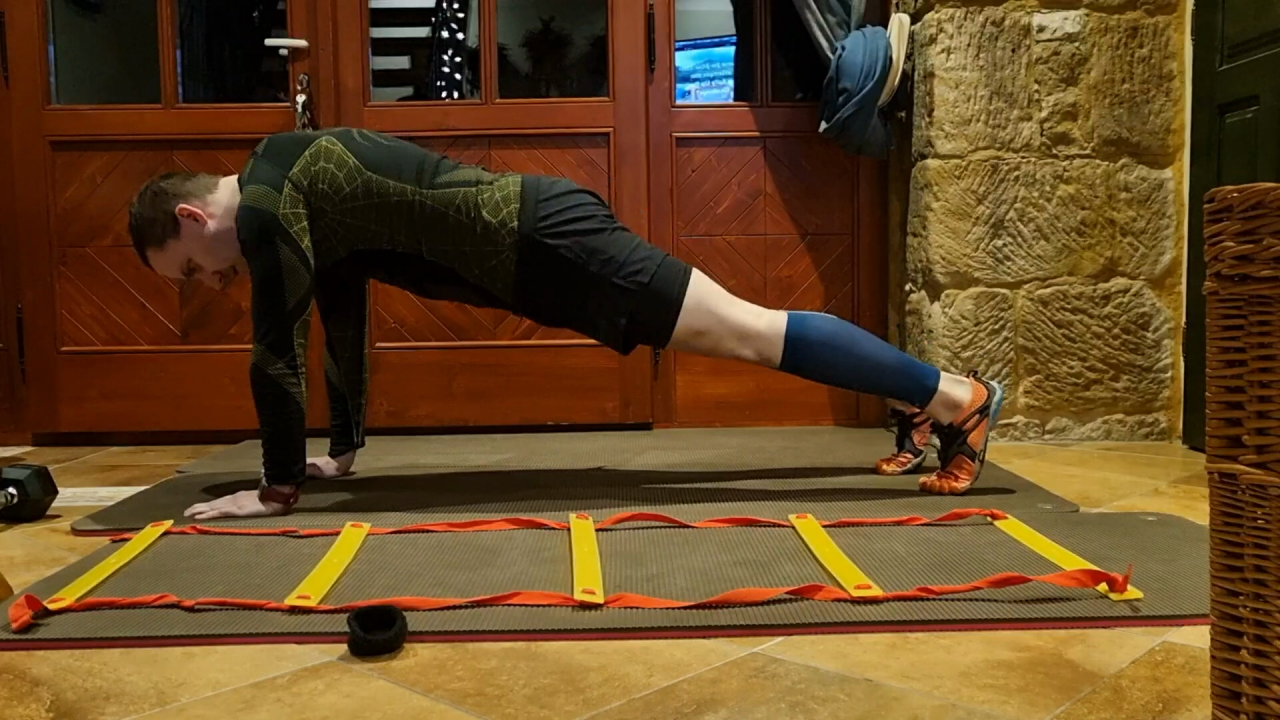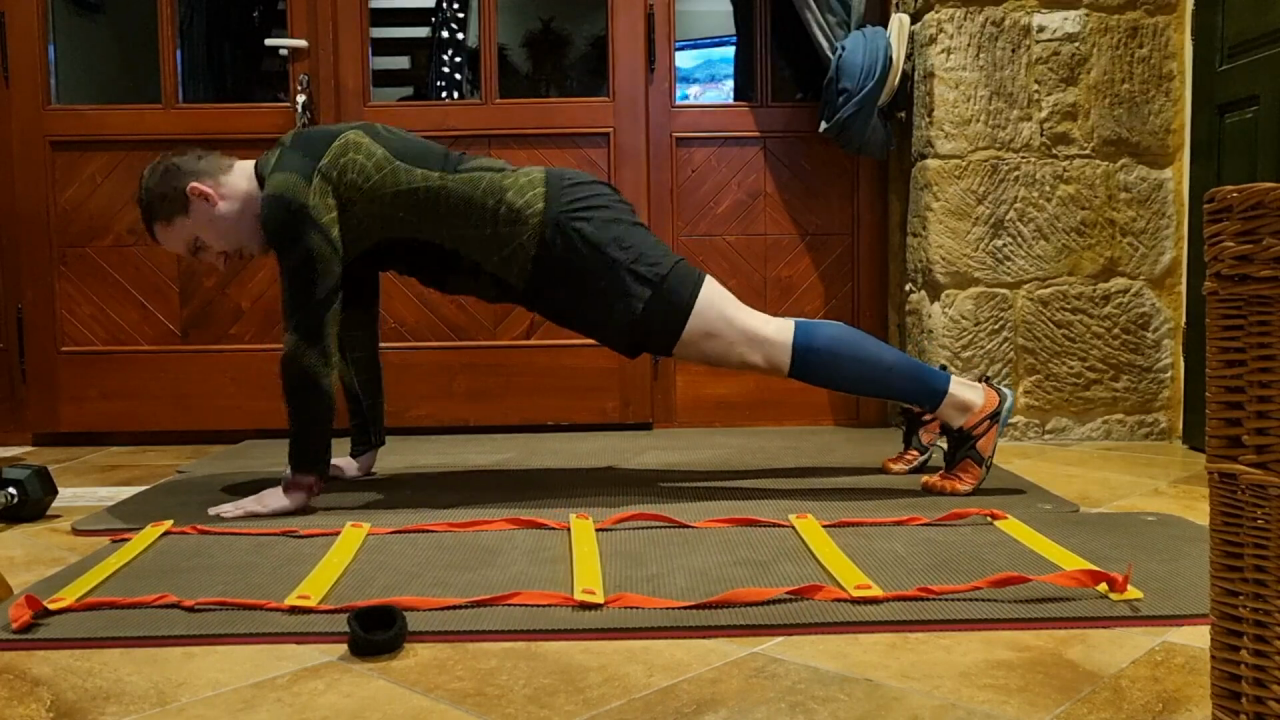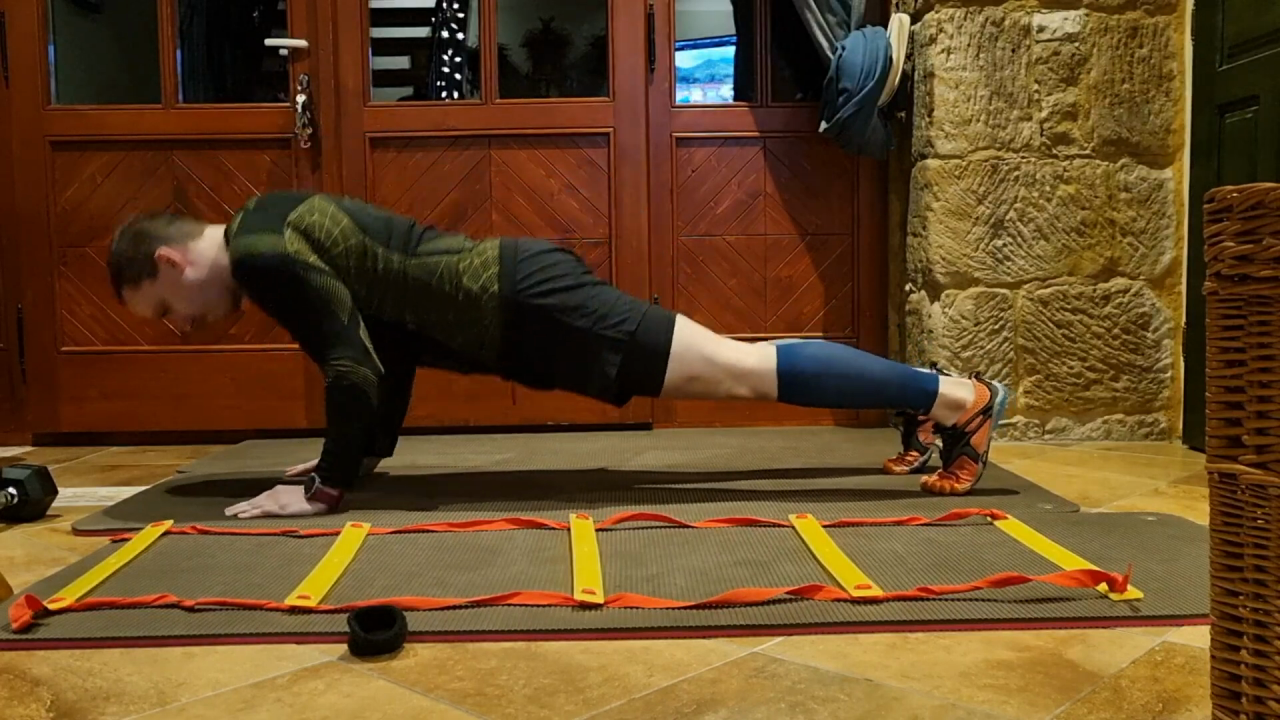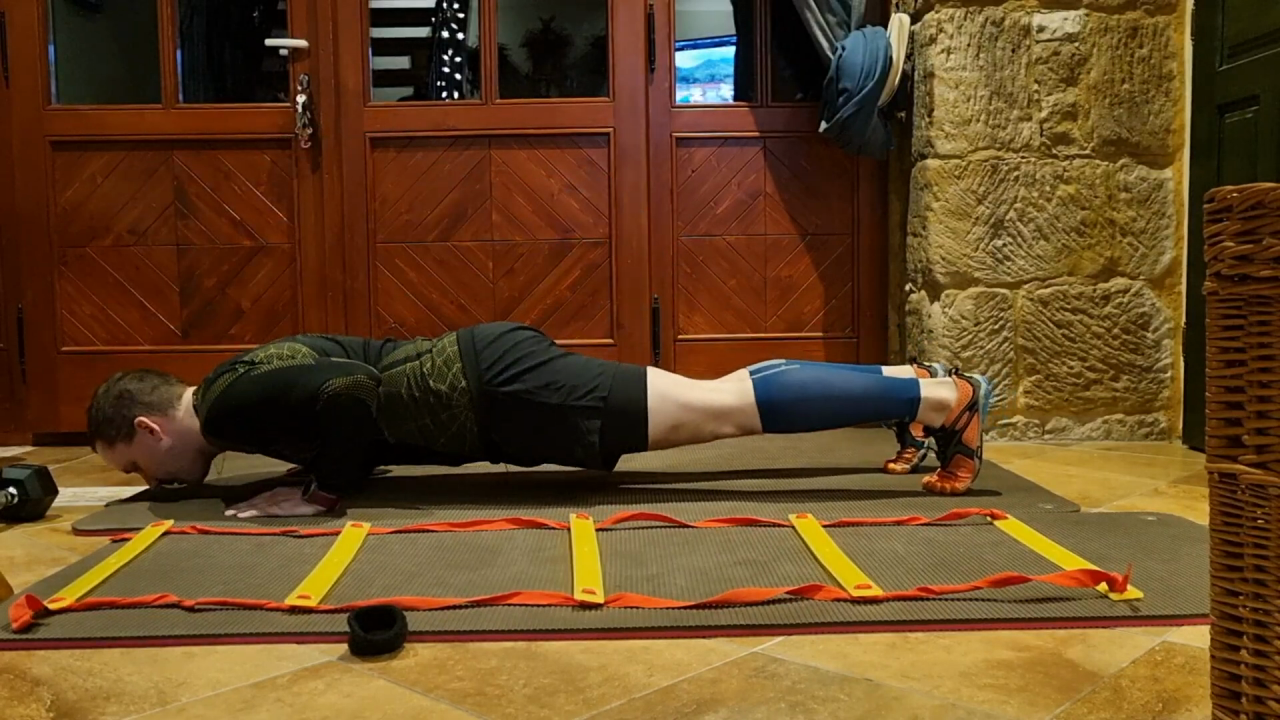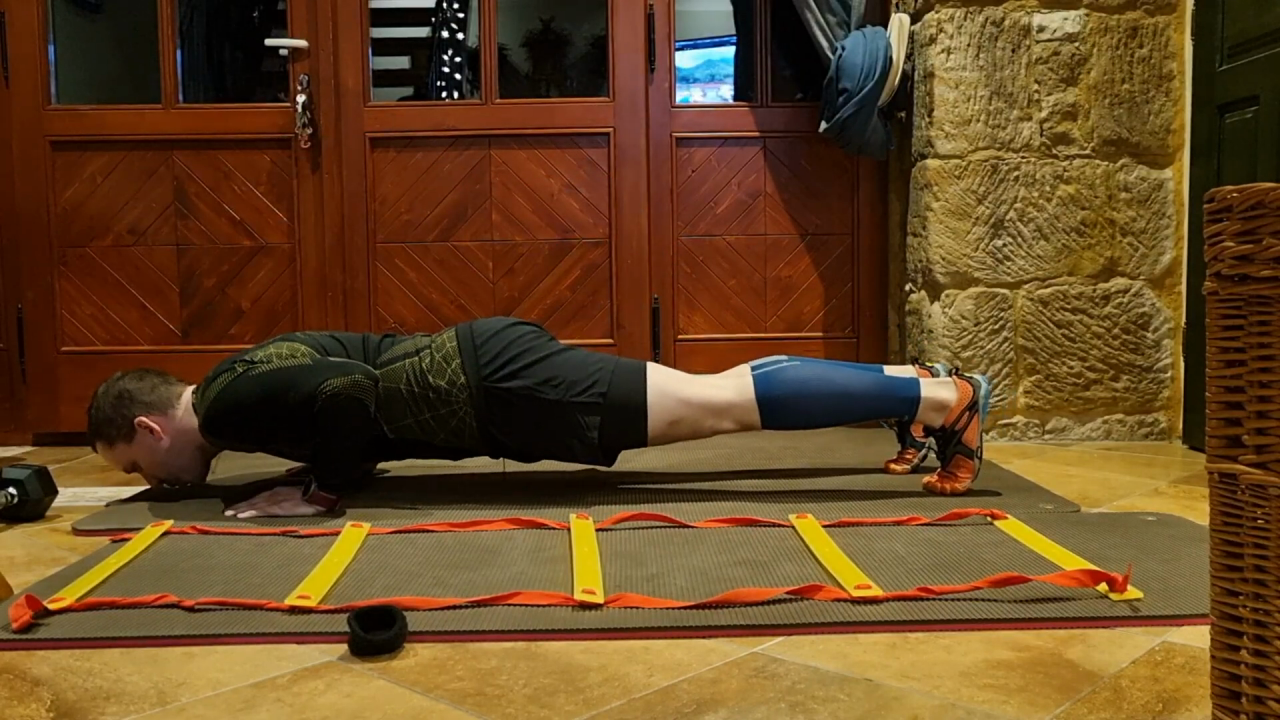
dt=1s
person 1, frame 1
left shoulder: (267, 211)
right shoulder: (292, 184)
left elbow: (276, 360)
right elbow: (342, 329)
left wrist: (278, 485)
right wrist: (338, 454)
left hip: (539, 242)
right hip: (537, 227)
left knee: (752, 332)
right knee: (747, 332)
left ankle: (957, 399)
right ankle: (917, 399)
person 1, frame 2
left shoulder: (288, 194)
right shoulder: (320, 180)
left elbow: (308, 343)
right elbow: (354, 322)
left wrist: (303, 480)
right wrist: (362, 449)
left hip: (561, 235)
right hip: (550, 238)
left knee: (758, 343)
right knee: (752, 343)
left ankle: (967, 403)
right ankle: (931, 403)
person 1, frame 3
left shoulder: (258, 256)
right shoulder: (277, 229)
left elbow: (354, 365)
right elbow: (388, 330)
left wrist: (326, 484)
right wrist: (364, 450)
left hip: (521, 304)
right hip: (515, 290)
left knee: (741, 372)
right knee: (738, 368)
left ankle: (957, 398)
right ankle: (925, 399)
person 1, frame 4
left shoulder: (230, 401)
right shoulder: (250, 382)
left elbow: (351, 389)
left wrist: (322, 488)
right wrist: (322, 461)
left hip: (496, 387)
right hip: (485, 373)
left knee: (721, 409)
right knee: (718, 403)
left ankle: (942, 395)
right ankle: (915, 386)
person 1, frame 5
left shoulder: (229, 400)
right shoulder: (248, 379)
left elbow: (349, 388)
left wrist: (323, 489)
right wrist: (324, 462)
left hip: (492, 380)
right hip: (485, 367)
left knee: (718, 406)
right knee: (715, 398)
left ankle: (942, 397)
right ankle: (910, 385)
